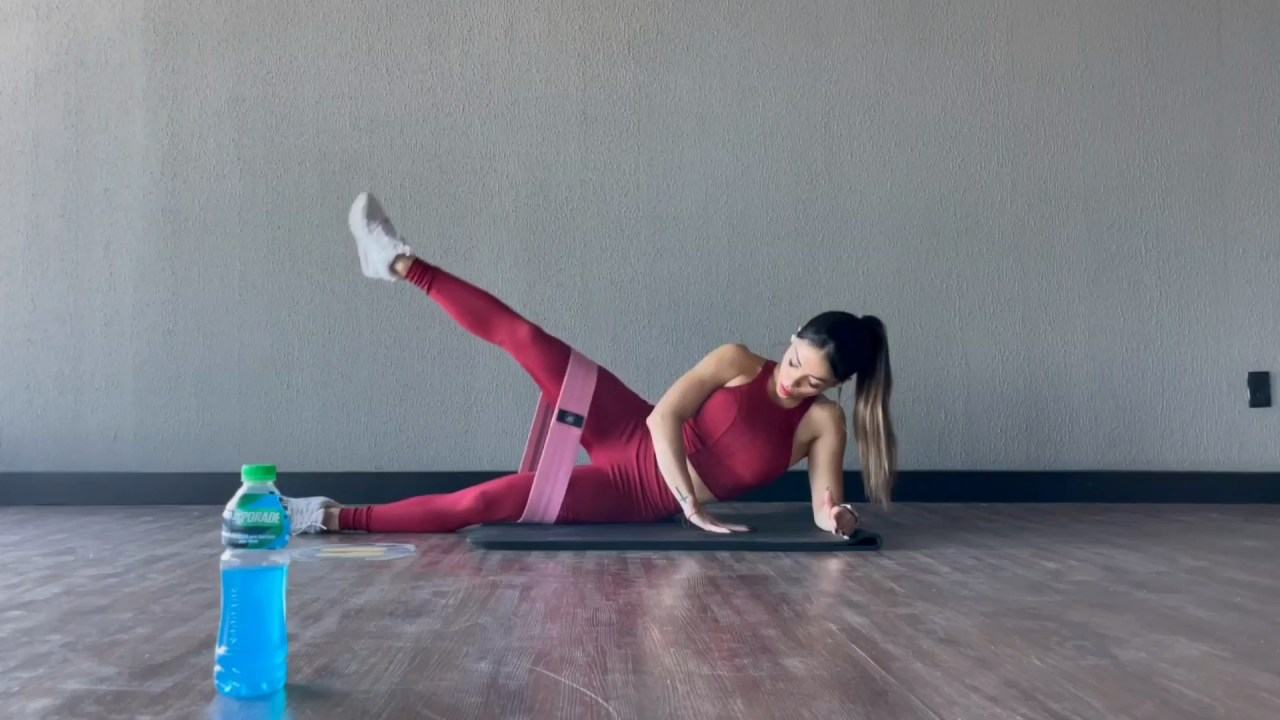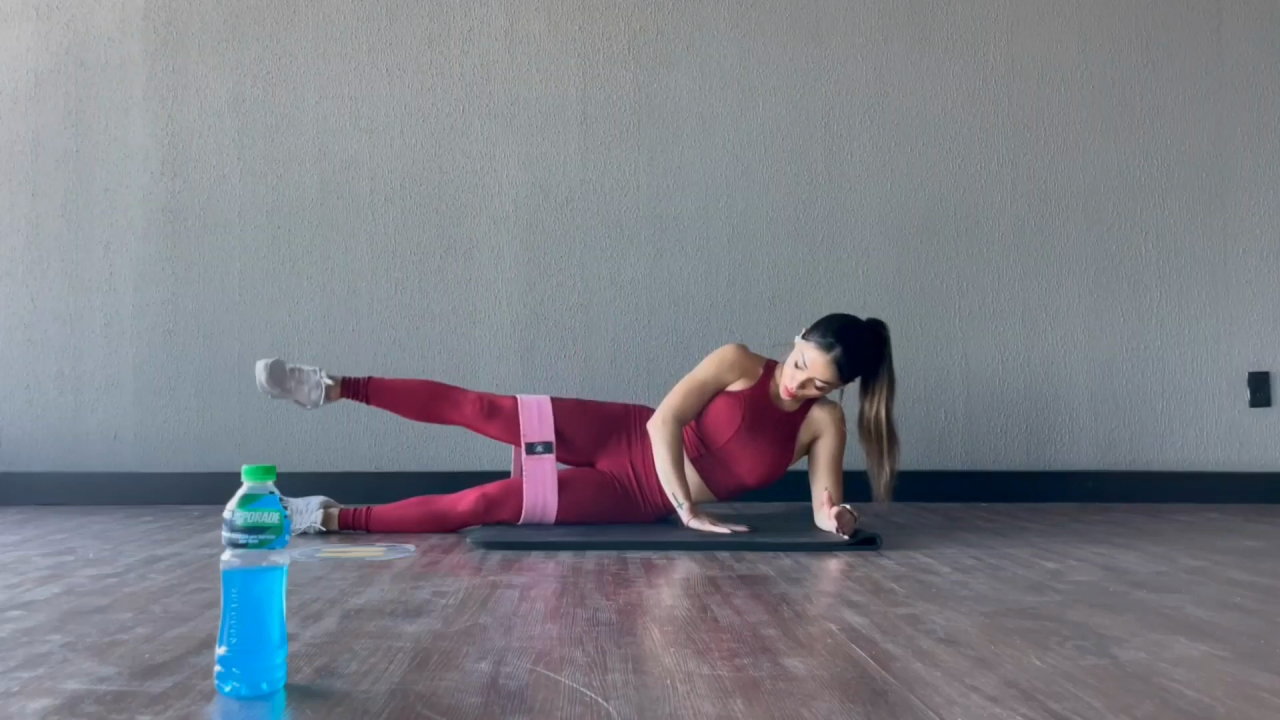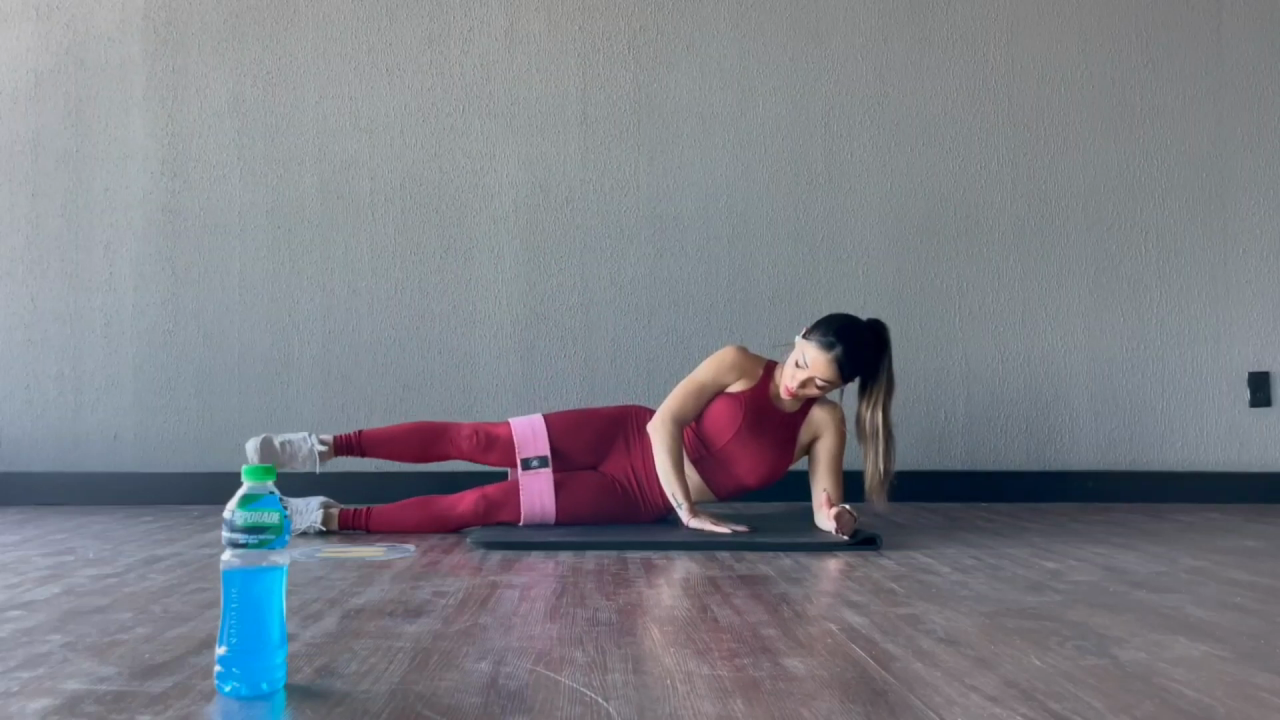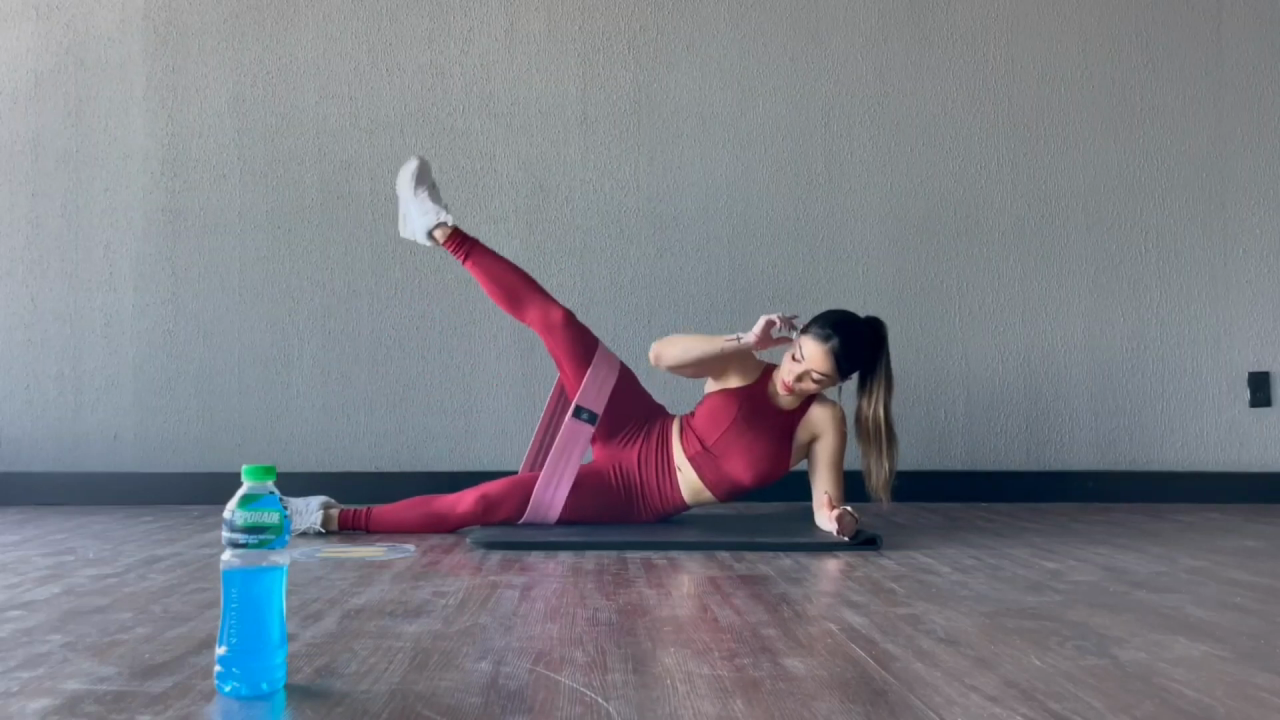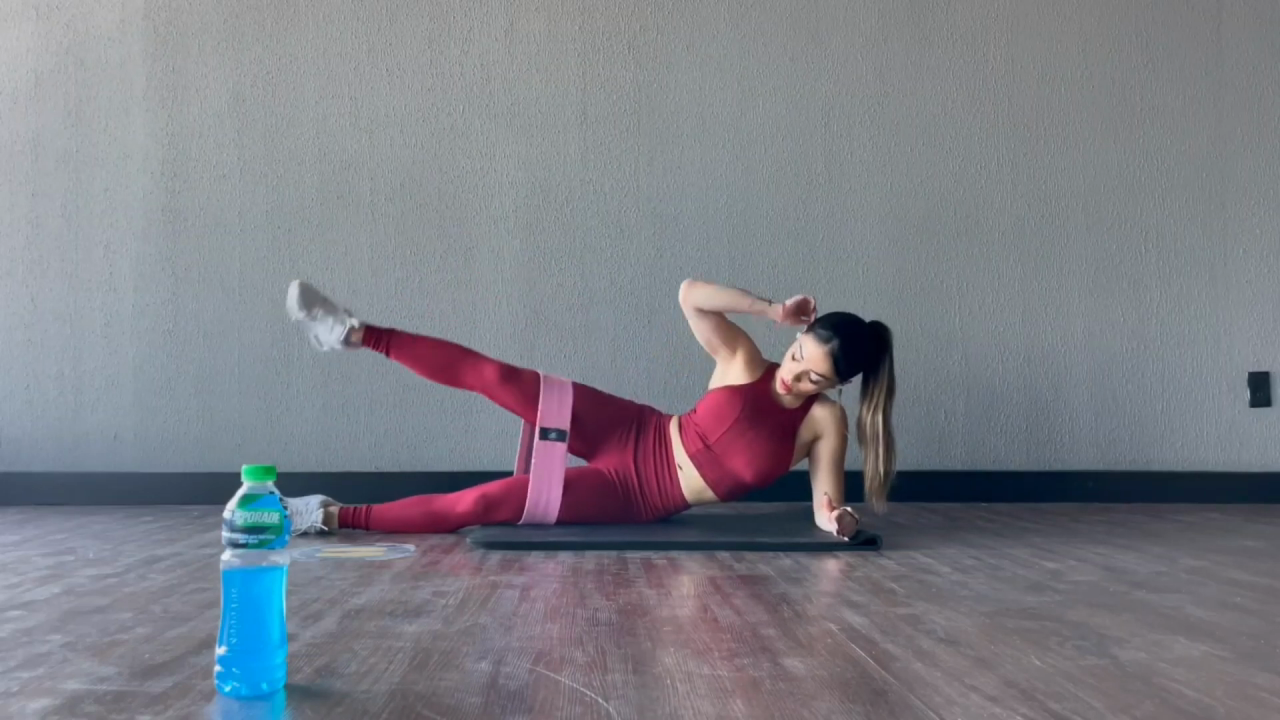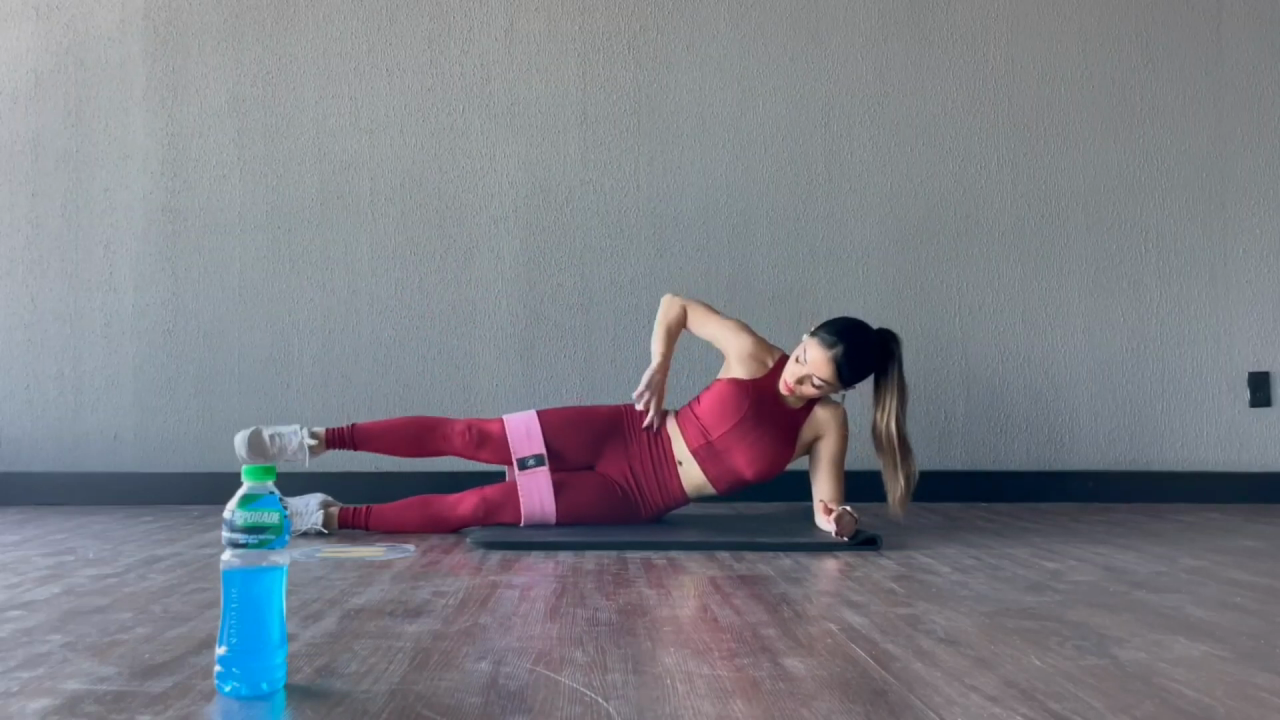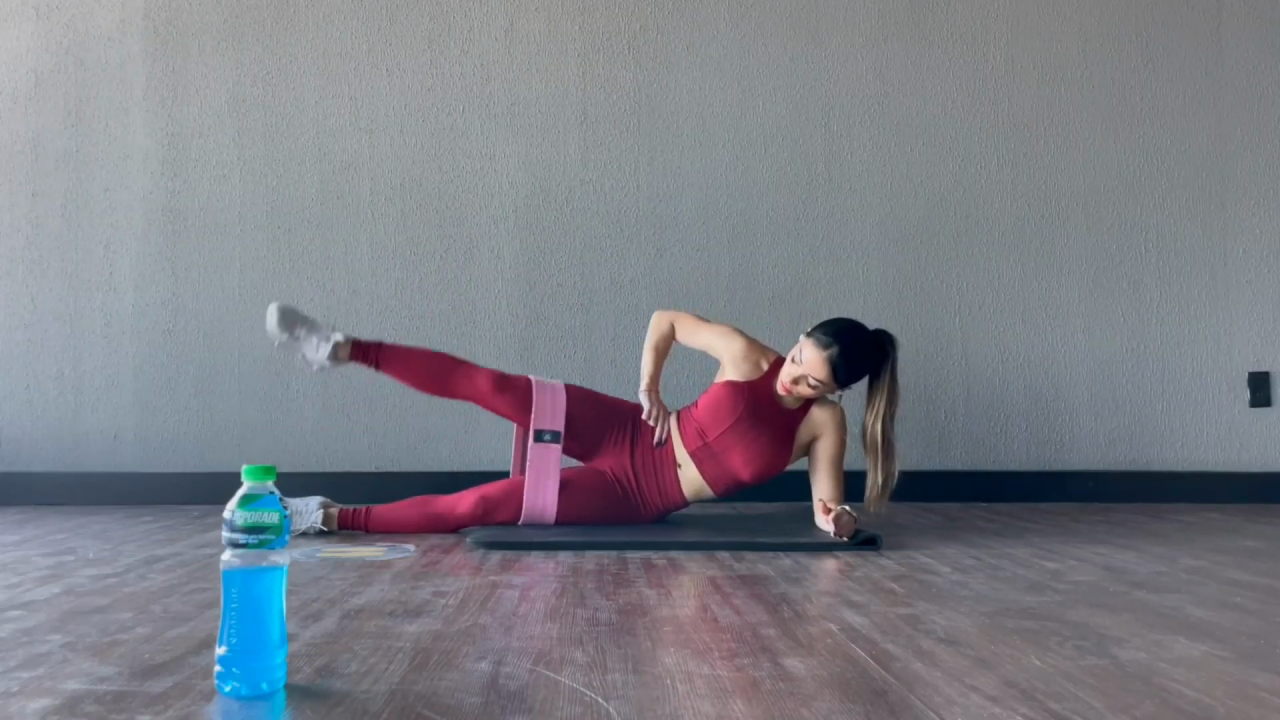
dt=0.5s
person 1, frame 1
left shoulder: (823, 423)
right shoulder: (739, 362)
left elbow: (825, 515)
right elbow: (665, 415)
left wrist: (835, 518)
right wrist: (691, 506)
left hip: (638, 500)
right hip: (635, 436)
left knee: (487, 503)
right knee: (525, 340)
left ankle: (336, 517)
right ankle: (401, 263)
person 1, frame 2
left shoulder: (824, 422)
right shoulder: (740, 362)
left elbow: (826, 511)
right elbow: (664, 420)
left wrist: (835, 514)
right wrist: (688, 509)
left hip: (638, 498)
right hip: (627, 440)
left knee: (487, 504)
right knee: (480, 409)
left ankle: (331, 516)
right ankle: (334, 386)
person 1, frame 3
left shoulder: (825, 421)
right shoulder: (740, 364)
left elbow: (827, 507)
right elbow: (665, 422)
left wrist: (837, 519)
right wrist: (688, 506)
left hip: (637, 499)
right hip: (627, 441)
left knee: (488, 506)
right knee: (476, 439)
left ankle: (333, 517)
right ankle: (326, 444)
person 1, frame 4
left shoulder: (823, 421)
right shoulder: (744, 368)
left elbow: (827, 508)
right elbow: (660, 354)
left wrist: (836, 518)
right wrist: (744, 342)
left hip: (635, 499)
right hip: (638, 441)
left knee: (484, 504)
right knee: (558, 324)
left ankle: (336, 519)
right ankle: (439, 229)
person 1, frame 5
left shoulder: (825, 423)
right shoulder: (746, 364)
left elbow: (825, 507)
right elbow: (689, 293)
left wrist: (838, 519)
right wrist: (775, 311)
left hip: (636, 499)
right hip: (633, 438)
left knee: (485, 504)
right knee: (496, 378)
left ankle: (335, 515)
right ankle: (355, 332)
person 1, frame 6
left shoulder: (826, 423)
right shoulder: (754, 356)
left elbow: (827, 507)
right elbow: (674, 304)
left wrist: (835, 517)
right wrist: (658, 367)
left hip: (634, 499)
right hip: (622, 439)
left knee: (482, 506)
right knee: (467, 437)
left ankle: (332, 516)
right ankle: (320, 438)
person 1, frame 7
left shoulder: (825, 427)
right shoulder: (750, 357)
left elbow: (829, 506)
right elbow: (666, 319)
left wrist: (836, 521)
right wrist: (650, 390)
left hip: (638, 510)
right hip: (627, 437)
left knee: (484, 506)
right knee: (492, 387)
left ankle: (336, 516)
right ankle: (345, 349)
